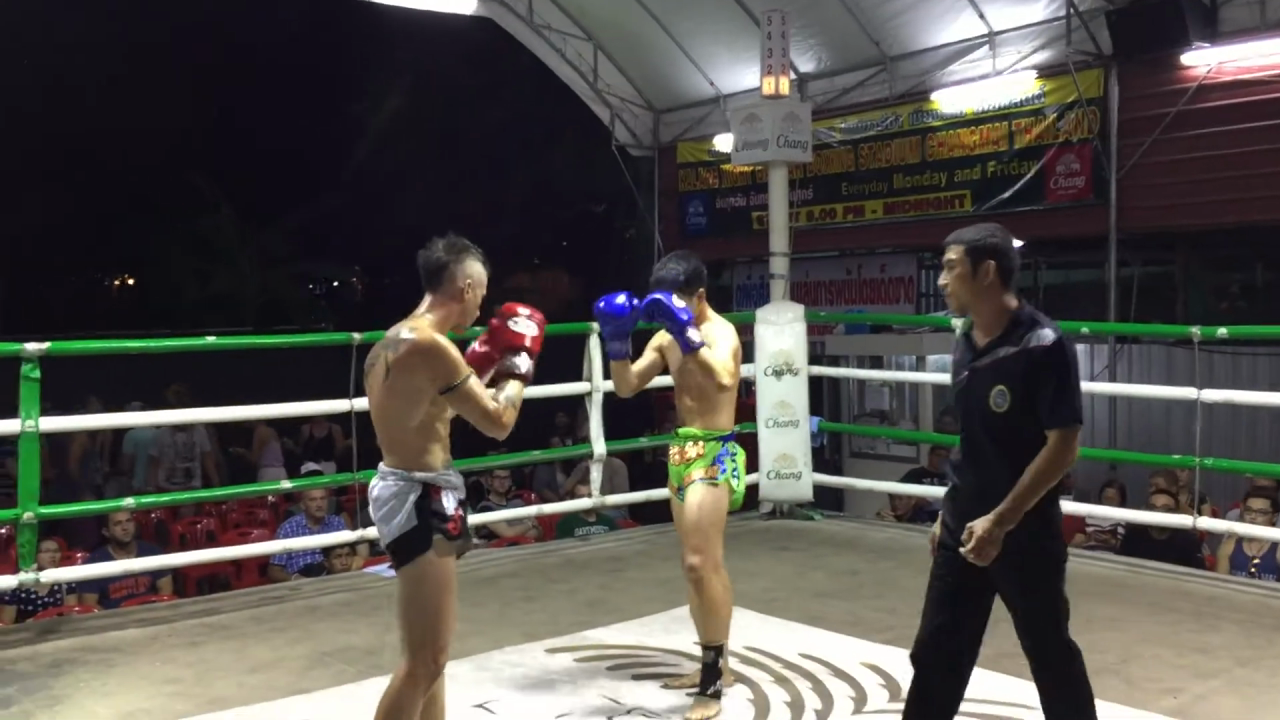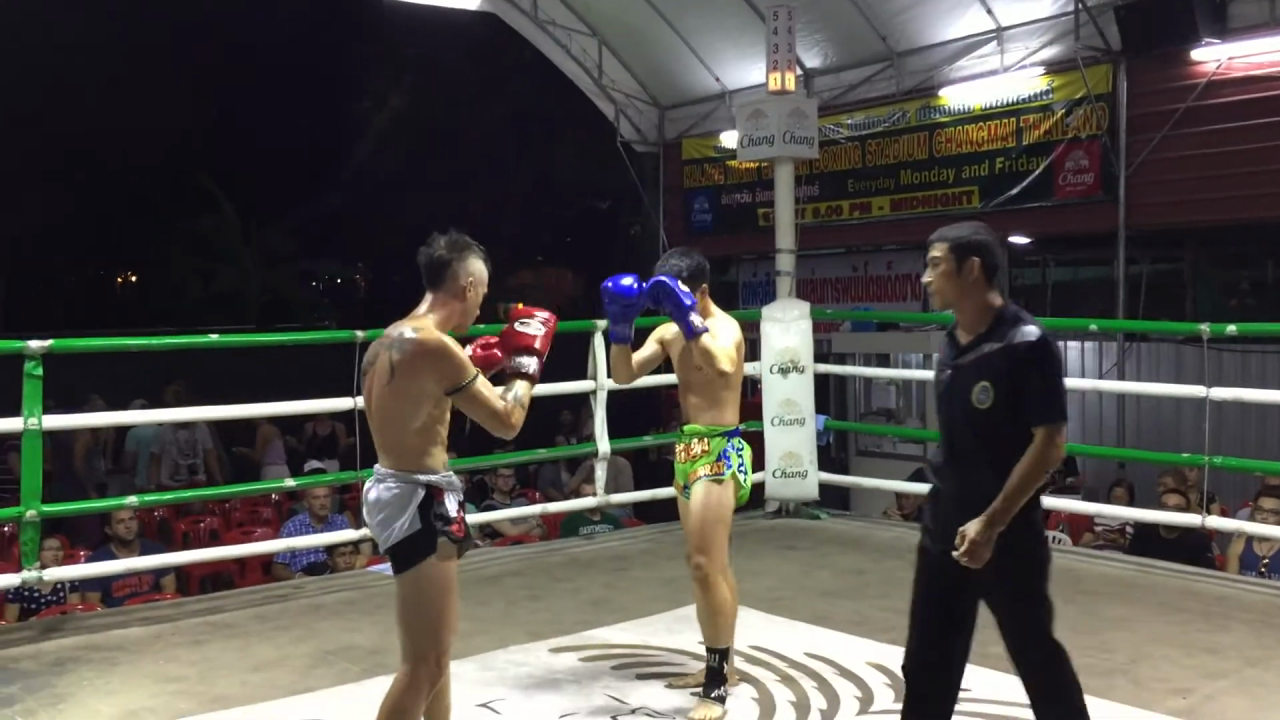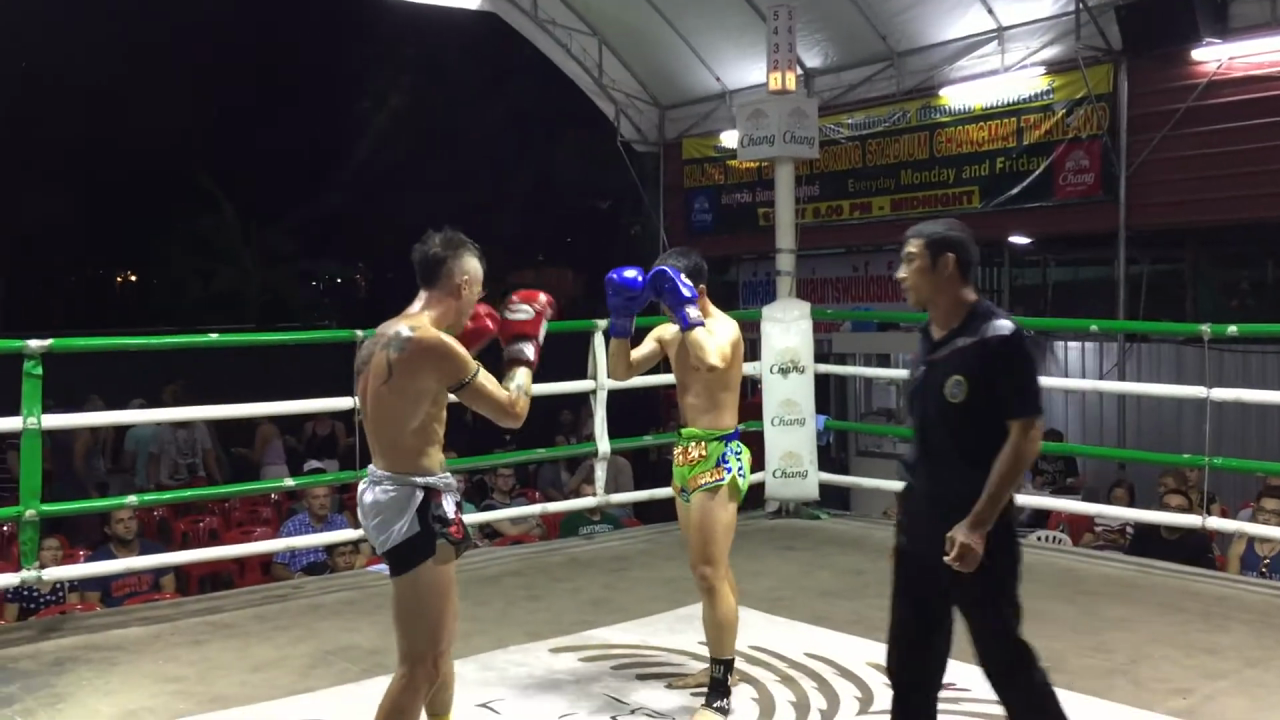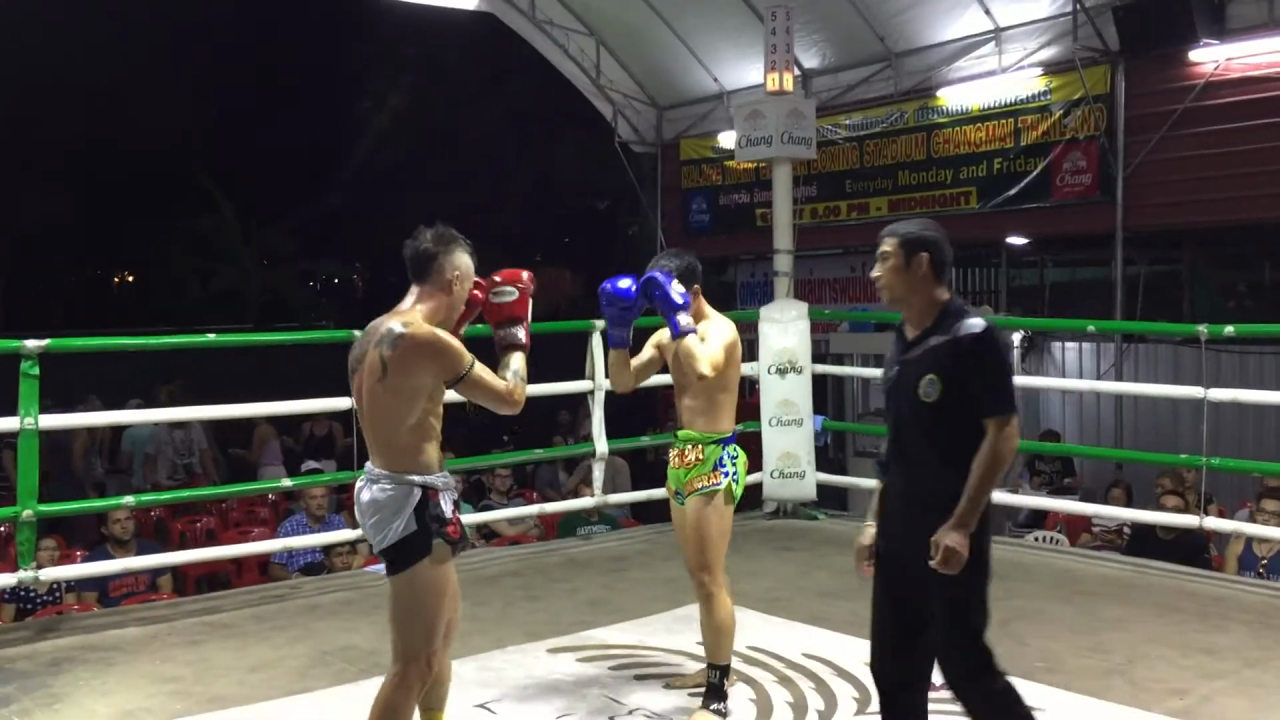
dt=0.1s
person 1, frame 1
left shoulder: (1044, 345)
right shoulder: (966, 344)
left elbow: (1063, 446)
left wrist: (1001, 521)
left hip: (1025, 527)
right hip: (964, 521)
left knee: (1050, 654)
right knee: (936, 654)
person 1, frame 2
left shoulder: (1026, 343)
right shoulder: (951, 344)
left elbow: (1049, 444)
left wrist: (991, 522)
left hip: (1004, 530)
right hip: (945, 524)
left knee: (1036, 654)
right knee: (927, 660)
person 1, frame 3
left shoulder: (1000, 338)
right shoulder: (927, 341)
left elbow: (1025, 438)
left wrist: (977, 524)
left hip: (978, 528)
right hip: (919, 524)
left knee: (1004, 657)
right knee: (910, 661)
person 1, frame 4
left shoulder: (974, 337)
right shoulder: (901, 341)
left elbow: (1002, 437)
left wrist: (960, 525)
right wrist: (876, 520)
left hip: (952, 530)
right hip: (900, 525)
left knee: (965, 663)
right knee: (893, 664)
person 2, frame 1
left shoulder: (395, 340)
right shoulder: (429, 345)
right elbow: (498, 422)
left wrist: (480, 361)
right wrist: (519, 357)
left hip: (409, 491)
right hip: (421, 499)
left knee: (433, 643)
right knee: (425, 659)
person 2, frame 2
left shoulder: (389, 339)
right shoulder: (434, 346)
right elbow: (506, 421)
left wrist: (470, 366)
right wrist: (526, 359)
left hip: (395, 490)
right hip: (419, 502)
left knee: (441, 634)
right knee: (425, 660)
person 2, frame 3
left shoulder: (381, 338)
right shoulder: (432, 344)
right elbow: (512, 412)
left wrist: (467, 344)
right wrist: (524, 342)
left hip: (388, 490)
right hip: (416, 503)
left knee: (442, 628)
right knee: (421, 662)
person 2, frame 4
left shoulder: (375, 333)
right shoulder: (425, 339)
right elbow: (510, 399)
left wrist: (458, 323)
right wrist: (513, 327)
left hip: (387, 488)
right hip: (413, 500)
left knee: (443, 619)
right knee: (416, 661)
person 3, frame 1
left shoulder: (720, 332)
right shoulder: (665, 339)
left elbow: (724, 381)
right elbow: (625, 388)
left wrist: (687, 330)
right wrist: (617, 341)
left hip: (714, 455)
right hip: (681, 454)
left knee: (698, 564)
right knee: (706, 566)
right ankle: (715, 666)
person 3, frame 2
left shoulder: (724, 327)
right shoulder: (669, 333)
left elbow: (724, 367)
right elbow: (622, 374)
left wrist: (689, 316)
right wrist: (620, 324)
left hip: (720, 452)
right hip: (688, 451)
left knee: (706, 565)
right knee: (711, 564)
right ankle: (718, 664)
person 3, frame 3
left shoulder: (722, 327)
right shoulder: (668, 333)
left elbow: (714, 362)
right elbow: (620, 371)
left wrist: (687, 309)
right wrist: (621, 319)
left hip: (719, 456)
right hip: (686, 454)
left knee: (709, 573)
right knee: (712, 569)
right ankle: (720, 665)
person 3, frame 4
left shoulder: (718, 329)
right shoulder: (667, 336)
left elbow: (704, 370)
right elbow: (622, 382)
left wrist: (677, 315)
right wrist: (618, 328)
left hip: (715, 460)
right hip: (682, 457)
left knee: (707, 578)
right knee: (702, 573)
right ankle: (717, 665)
